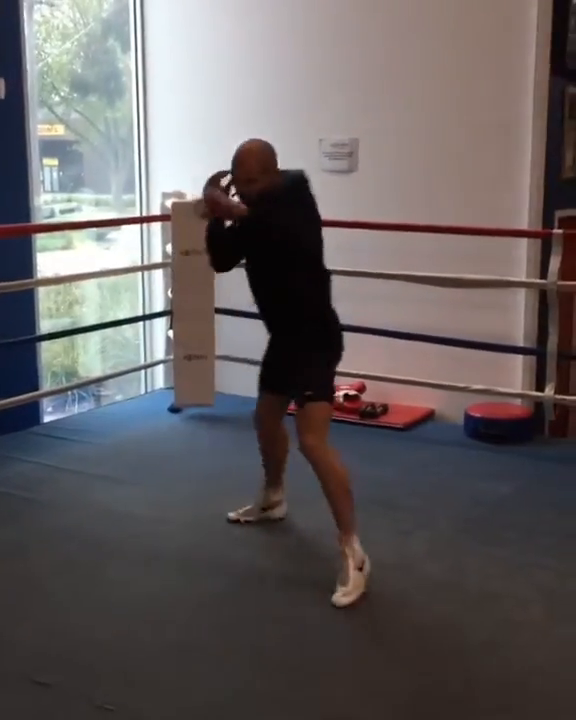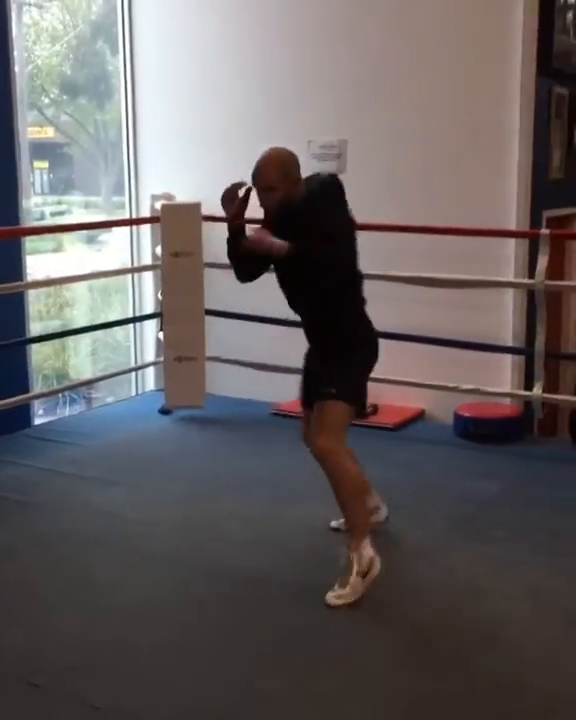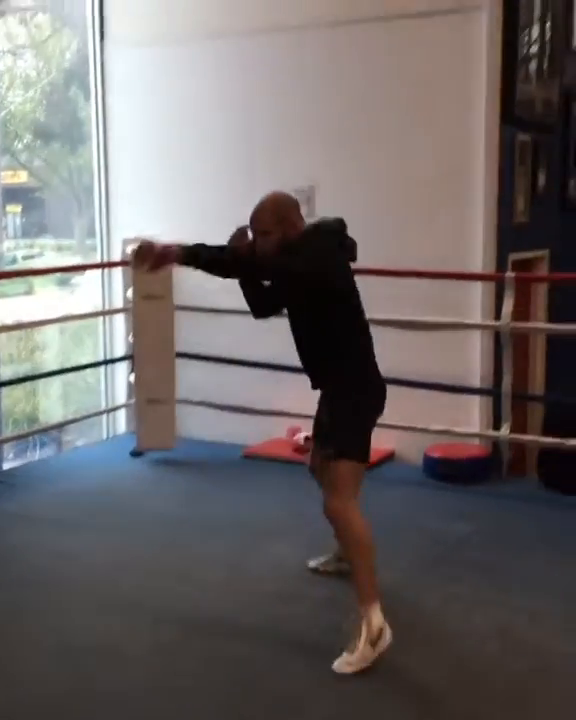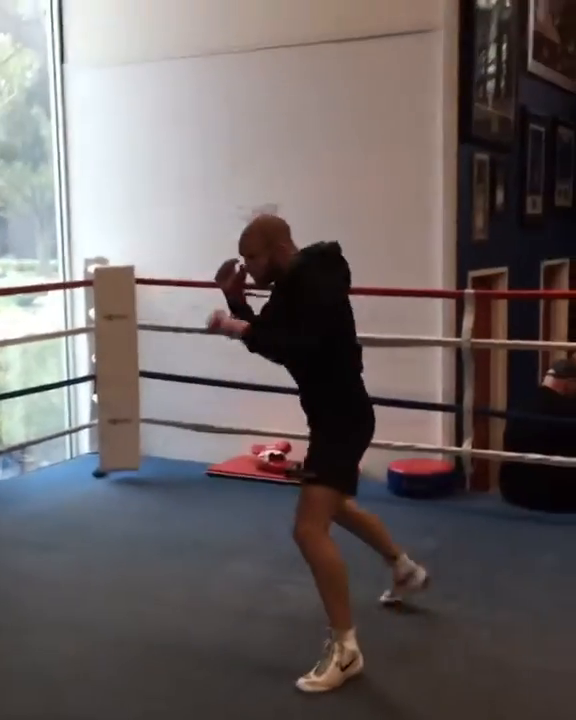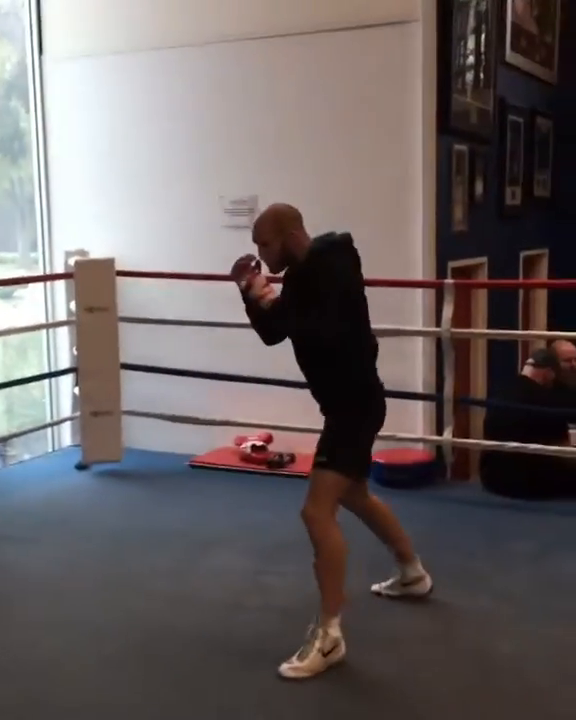
dt=0.2s
person 1, frame 1
left shoulder: (294, 201)
right shoulder: (250, 211)
left elbow: (300, 246)
right elbow: (222, 260)
left wrist: (237, 209)
right wrist: (217, 214)
left hip: (315, 336)
right hip: (283, 334)
left knee: (314, 444)
right knee: (266, 420)
left ankle: (352, 554)
right ankle: (271, 498)
person 1, frame 2
left shoulder: (326, 211)
right shoulder: (280, 221)
left elbow: (339, 271)
right elbow: (246, 272)
left wrist: (280, 248)
right wrist: (236, 225)
left hip: (350, 341)
right hip: (324, 339)
left knee: (328, 443)
right knee: (314, 433)
left ankle: (362, 556)
right ankle: (367, 504)
person 1, frame 3
left shoulder: (319, 256)
right shoulder: (289, 257)
left elbow: (242, 260)
right elbow: (264, 308)
left wrist: (175, 252)
right wrist: (248, 261)
left hip: (356, 389)
right hip: (341, 385)
left knee: (340, 503)
right knee: (321, 468)
left ankle: (372, 624)
right ankle: (348, 553)
person 1, frame 4
left shoulder: (313, 287)
right shoulder: (289, 289)
left elbow: (296, 349)
right elbow: (270, 332)
left wrist: (239, 330)
right wrist: (234, 297)
left hip: (339, 417)
right hip: (331, 415)
left knee: (309, 529)
right knee: (335, 504)
left ankle: (344, 648)
right ankle: (405, 569)
person 1, frame 5
left shoulder: (332, 270)
right shoulder: (301, 274)
left elbow: (326, 336)
right elbow: (272, 332)
left wrist: (272, 301)
right wrist: (251, 291)
left hip: (356, 403)
right hip: (344, 402)
left knee: (317, 511)
right knee: (353, 494)
left ankle: (329, 635)
right ankle: (413, 573)
